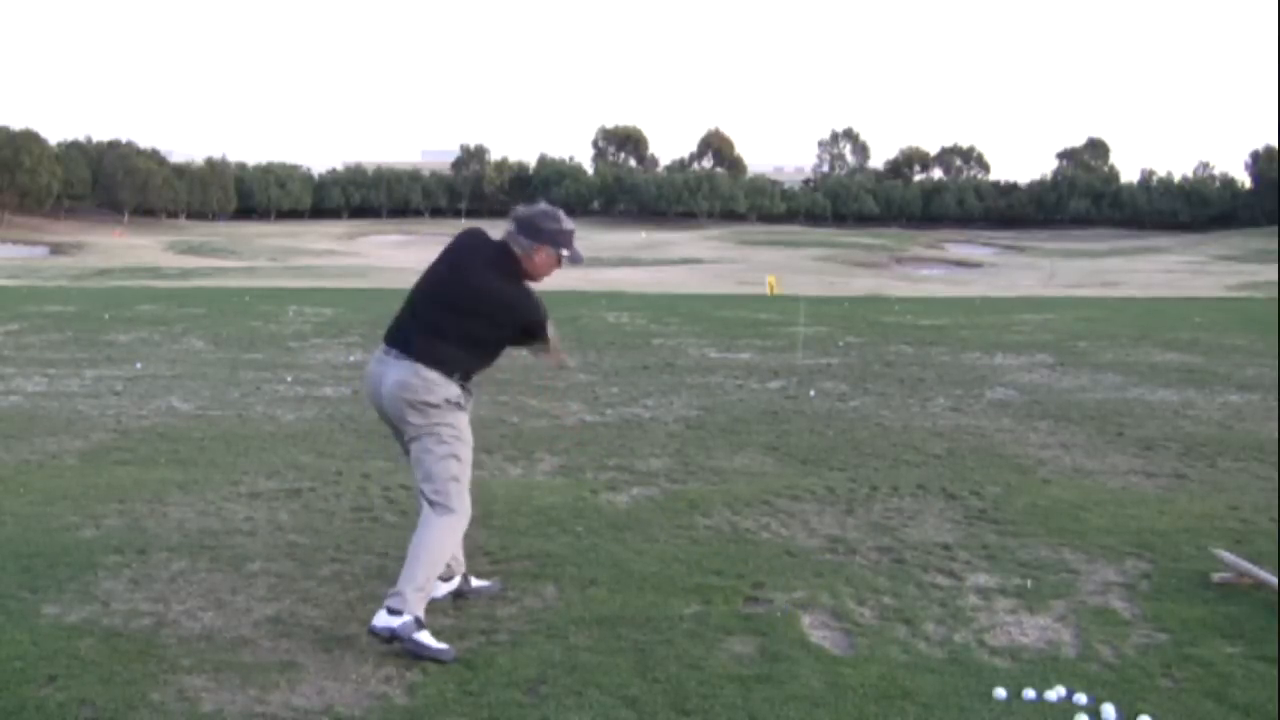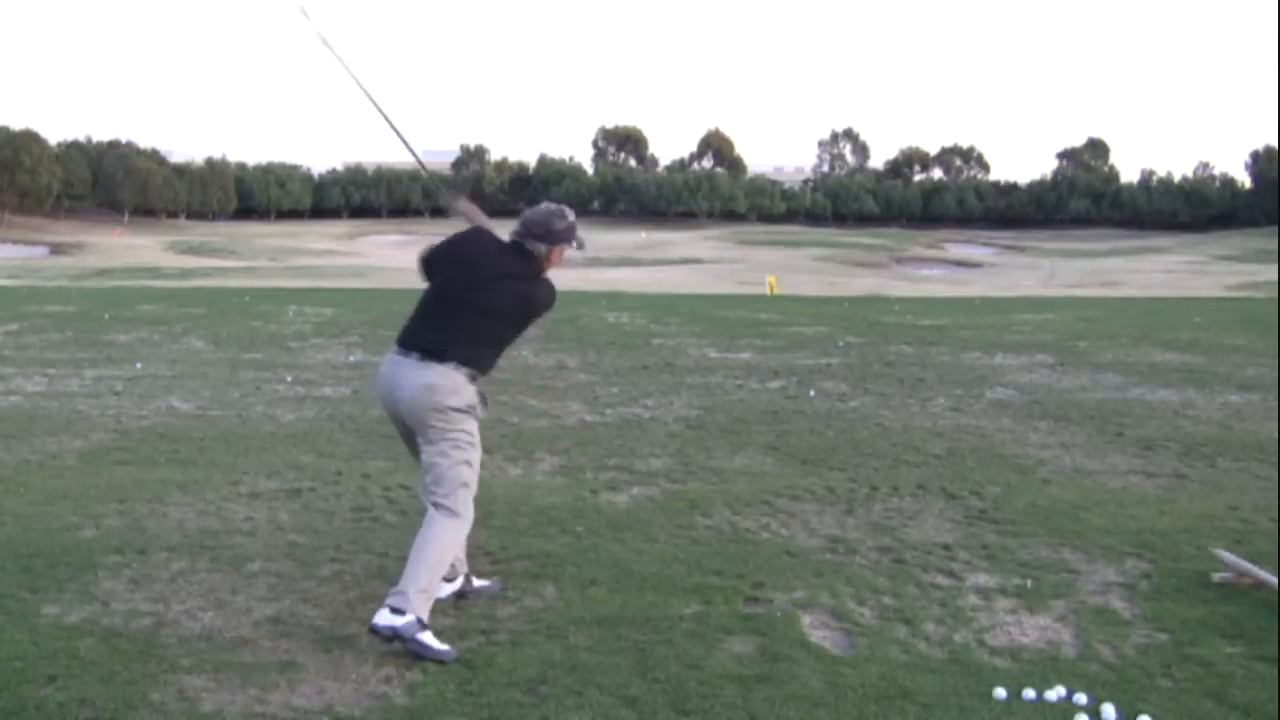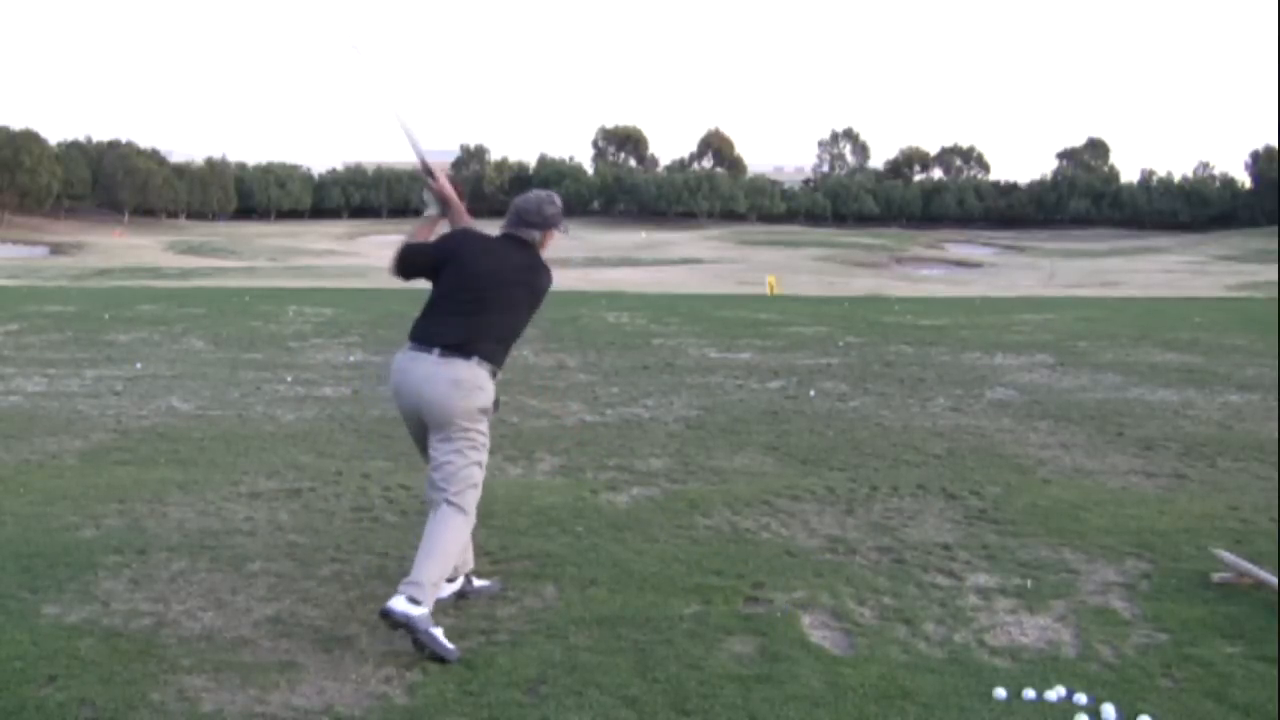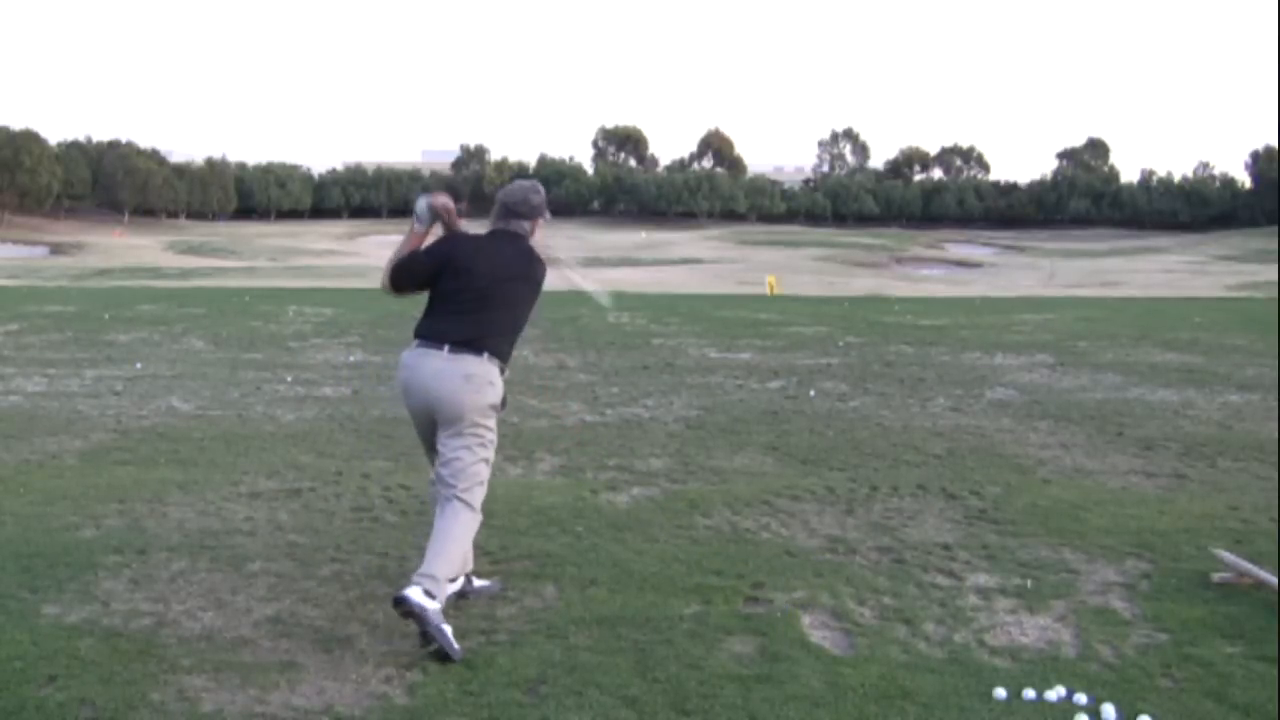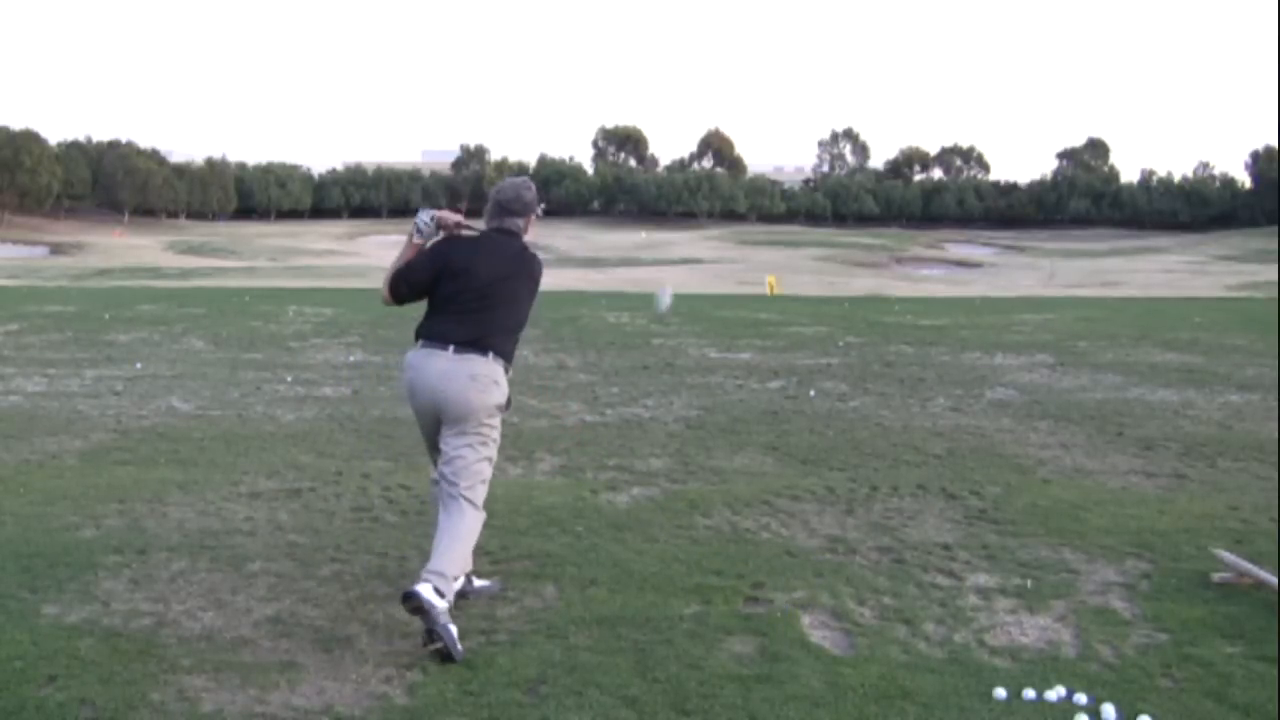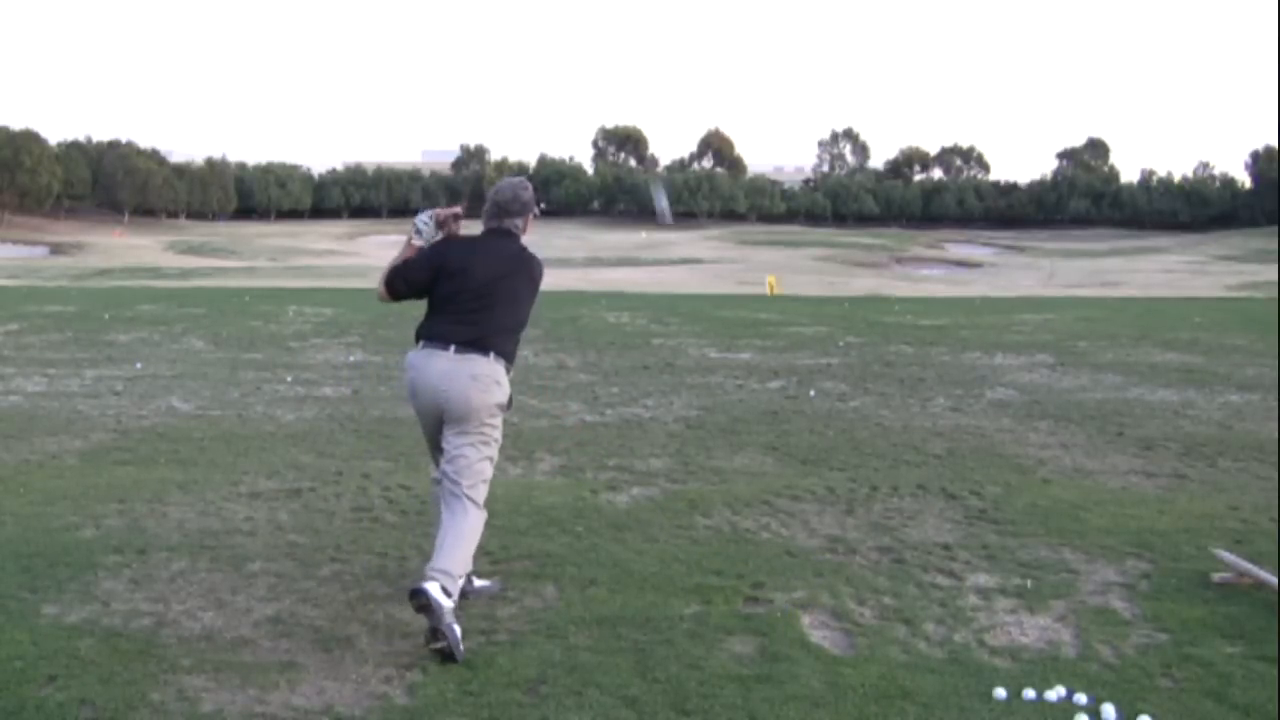
dt=0.1s
person 1, frame 1
left shoulder: (471, 242)
right shoulder: (521, 303)
right elbow: (545, 345)
right wrist: (553, 349)
left hip: (387, 368)
right hip: (428, 388)
left knee: (444, 482)
right knee: (447, 504)
left ankle: (448, 574)
right ankle: (400, 612)
person 1, frame 2
left shoulder: (473, 242)
right shoulder: (539, 292)
left elbow: (427, 266)
left hip: (397, 372)
right hip: (443, 389)
left knee: (447, 484)
right knee: (451, 507)
left ankle: (450, 575)
right ankle: (403, 611)
person 1, frame 3
left shoulder: (462, 244)
right shoulder: (538, 275)
left elbow: (400, 265)
left wrist: (437, 211)
right wrist: (455, 204)
left hip: (408, 368)
right hip: (461, 381)
left knee: (447, 478)
right knee: (456, 500)
left ankle: (452, 574)
right ankle: (412, 601)
person 1, frame 4
left shoulder: (456, 247)
right shoulder: (533, 267)
left elbow: (392, 282)
left wrist: (422, 219)
right wrist: (450, 221)
left hip: (417, 366)
right hip: (472, 379)
left knee: (451, 477)
right knee: (463, 498)
left ankle: (453, 575)
right ankle: (424, 592)
person 1, frame 5
left shoulder: (452, 250)
right shoulder: (531, 265)
left elbow: (391, 293)
left wrist: (421, 233)
left hip: (422, 366)
right hip: (478, 377)
left knee: (452, 478)
right knee: (465, 496)
left ankle: (454, 575)
right ankle: (434, 587)
person 1, frame 6
left shoulder: (450, 251)
right shoulder: (531, 267)
left elbow: (387, 290)
left wrist: (421, 233)
left hip: (424, 366)
right hip: (479, 377)
left knee: (452, 478)
right knee: (466, 495)
left ankle: (454, 575)
right ankle: (439, 586)
